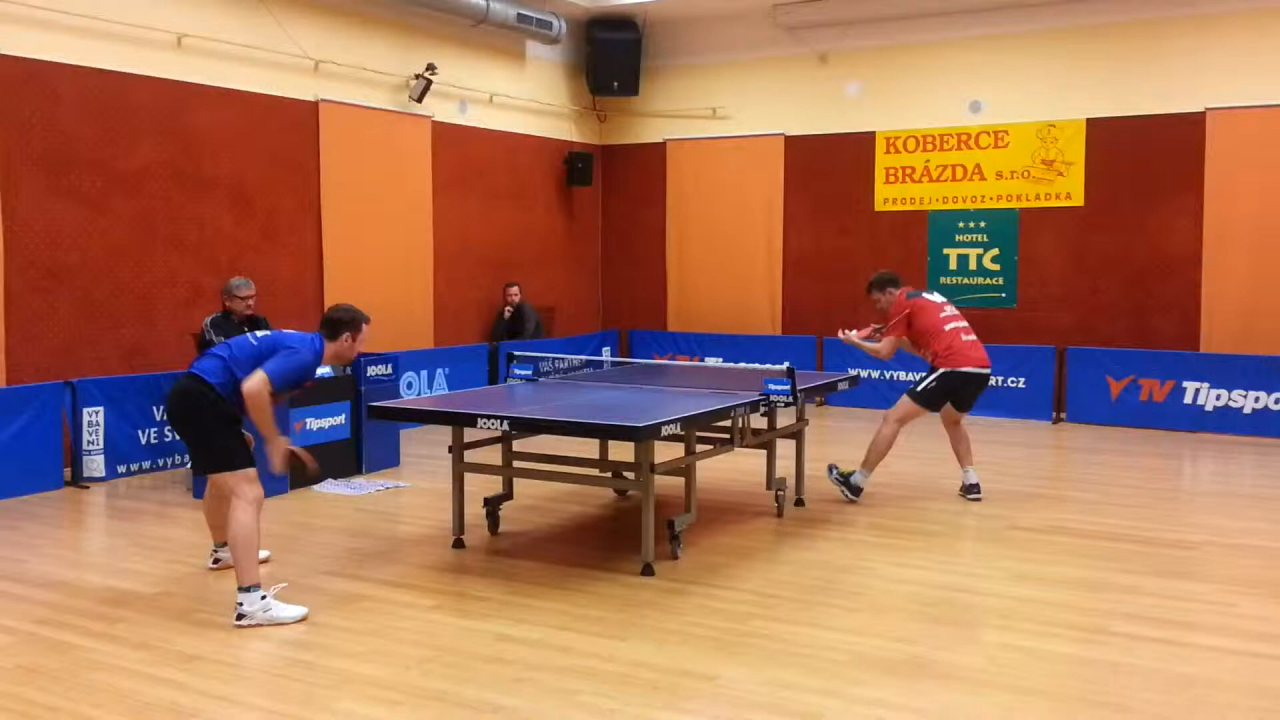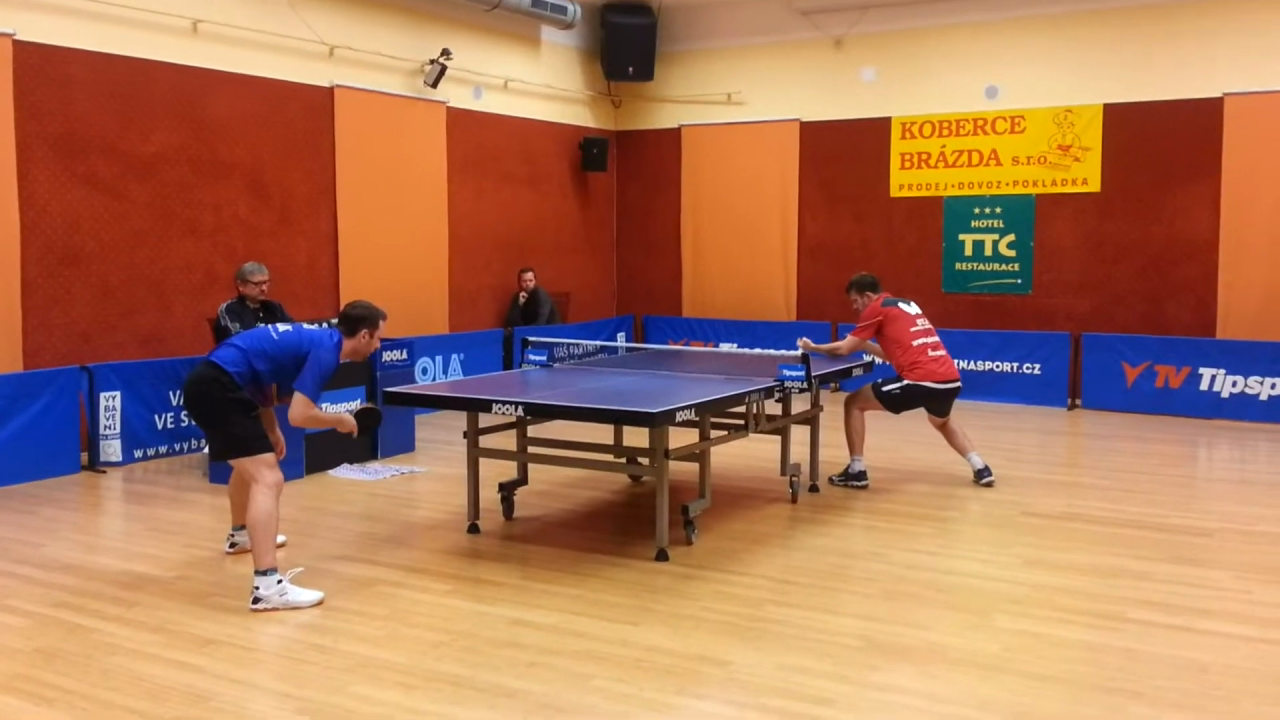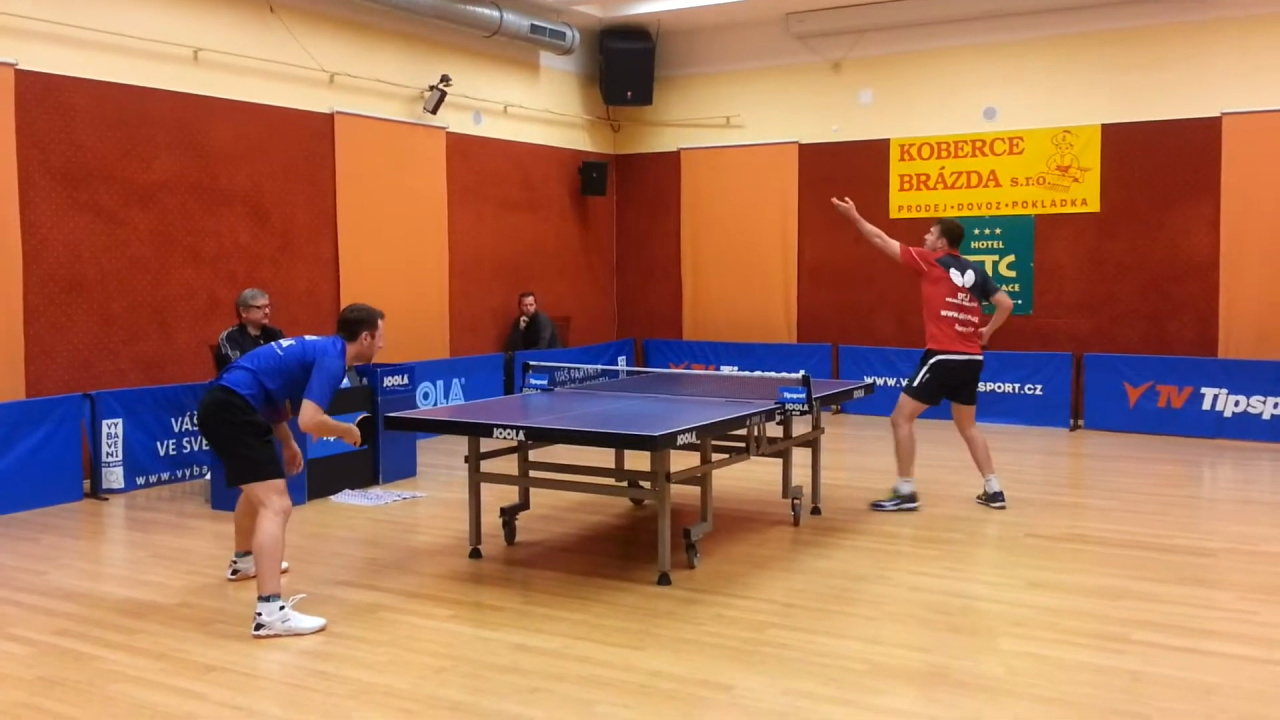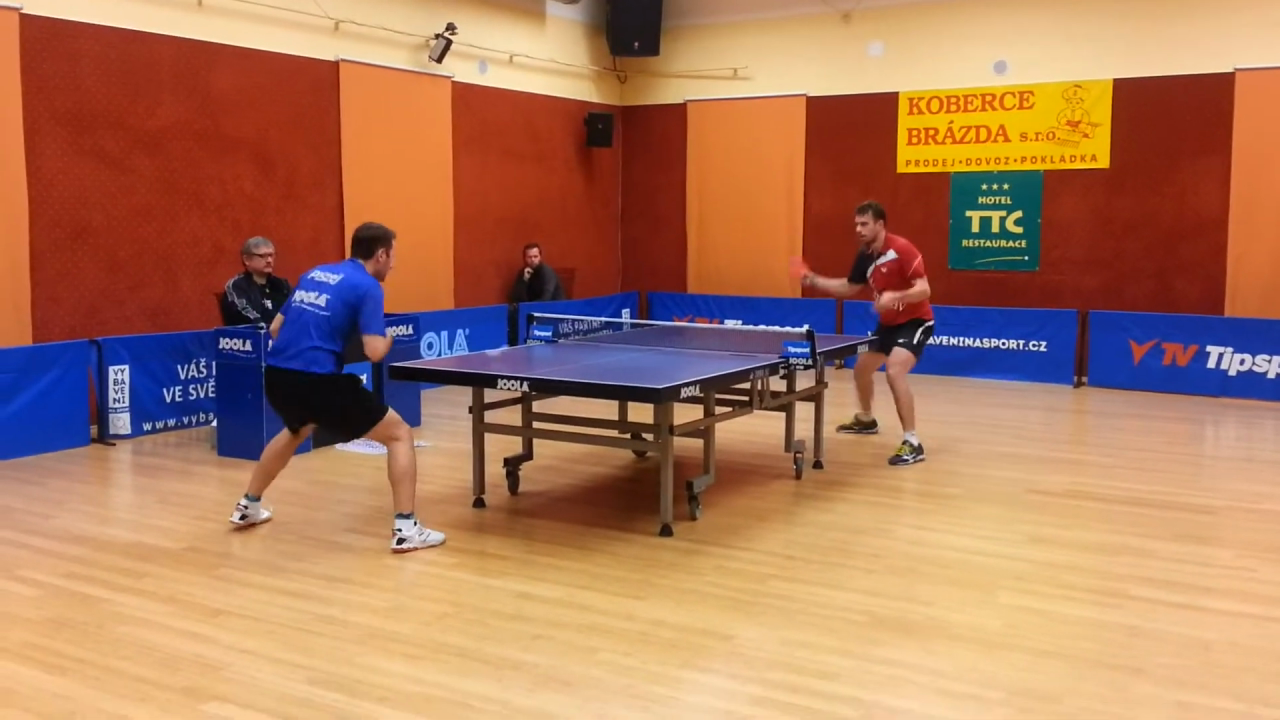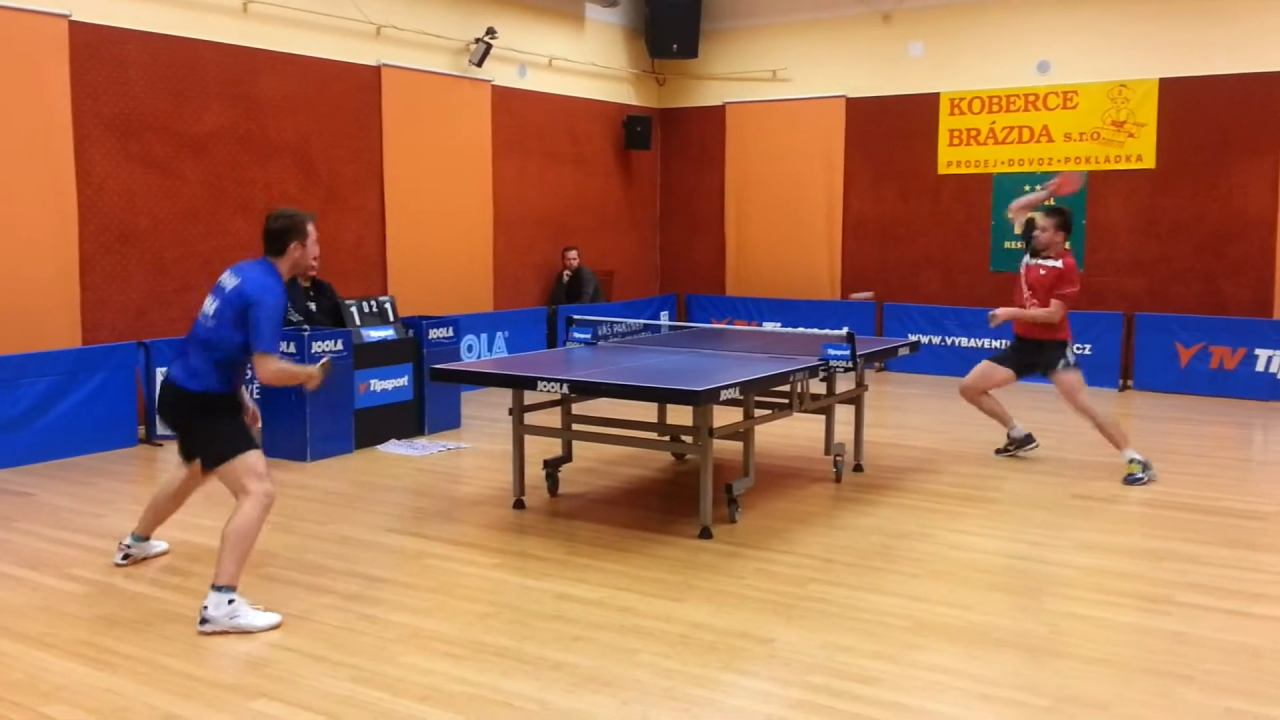
dt=1s
person 1, frame 1
left shoulder: (301, 344)
right shoulder: (304, 353)
right elbow: (252, 388)
left wrist: (236, 432)
right wrist: (274, 440)
left hip: (191, 393)
right hip: (203, 399)
left knee: (222, 478)
right knee: (248, 494)
left ankle: (223, 551)
right ankle: (250, 602)
person 1, frame 2
left shoulder: (317, 337)
right shoulder: (326, 349)
right elbow: (300, 415)
left wrist: (271, 430)
right wrist: (341, 420)
left hip: (208, 381)
right hip: (219, 388)
left knee: (249, 463)
right knee: (267, 480)
left ankle: (241, 534)
right ankle: (267, 586)
person 1, frame 3
left shoulder: (319, 347)
right shoulder: (332, 359)
right elbow: (309, 420)
left wrist: (287, 443)
right wrist: (346, 431)
left hip: (221, 403)
right hip: (233, 410)
left knee: (258, 488)
right knee: (275, 505)
left ankle: (243, 560)
right ankle: (270, 612)
person 1, frame 4
left shoulder: (312, 275)
right shoulder: (367, 287)
left elbow: (276, 328)
right elbow: (375, 351)
right wrist: (385, 336)
left hip: (276, 378)
right hip: (319, 382)
left knee: (295, 432)
right knee: (399, 435)
left ankle: (248, 506)
right ankle: (406, 528)
person 1, frame 5
left shoulder: (243, 273)
right shoulder: (268, 292)
right elbow: (268, 369)
left wrist: (241, 396)
right wrist: (307, 374)
left hip: (184, 391)
right hip: (200, 402)
left knee: (199, 471)
right knee: (258, 492)
left ankle: (135, 544)
right ankle: (221, 602)
person 2, frame 1
left shoulder: (902, 302)
right shoulder: (930, 299)
left elbow: (885, 352)
left wrist: (855, 341)
right wrist: (891, 336)
left hip: (954, 368)
right hip: (980, 368)
left knee: (894, 418)
right knee: (952, 421)
left ankle: (856, 482)
right ankle: (971, 482)
person 2, frame 2
left shoulder: (877, 309)
right shoulder: (907, 306)
left elbow: (845, 348)
left wrist: (814, 348)
right wrist: (866, 345)
left hip: (920, 382)
right hip: (951, 381)
left knee: (854, 403)
right knee: (943, 422)
left ankle: (857, 471)
right ankle: (980, 467)
person 2, frame 3
left shoulder: (930, 261)
right shoulder: (975, 272)
left elbow: (882, 241)
right elbow: (1005, 304)
left wrist: (853, 216)
right wrist: (987, 330)
left hip: (942, 357)
right hip: (971, 358)
left knee: (900, 418)
right knee: (967, 425)
left ankle: (905, 492)
right ankle: (994, 490)
person 2, frame 4
left shoulder: (903, 249)
right shoulder: (864, 256)
left elbow: (924, 290)
right elbow: (848, 287)
left wrist: (894, 296)
right wrist: (817, 281)
left hip: (916, 321)
right hip: (889, 324)
left knee: (895, 374)
right knee: (862, 369)
left ankle: (911, 443)
right ankle: (866, 419)
person 2, frame 5
left shoulder: (1066, 268)
right shoulder: (1039, 245)
left elbow: (1055, 315)
right elbow: (1015, 209)
left wrist: (1012, 313)
right wrist: (1047, 192)
left hip: (1053, 345)
right hip: (1023, 344)
left knee: (1080, 403)
right knee: (969, 388)
left ankle: (1135, 459)
right ankle: (1019, 436)
